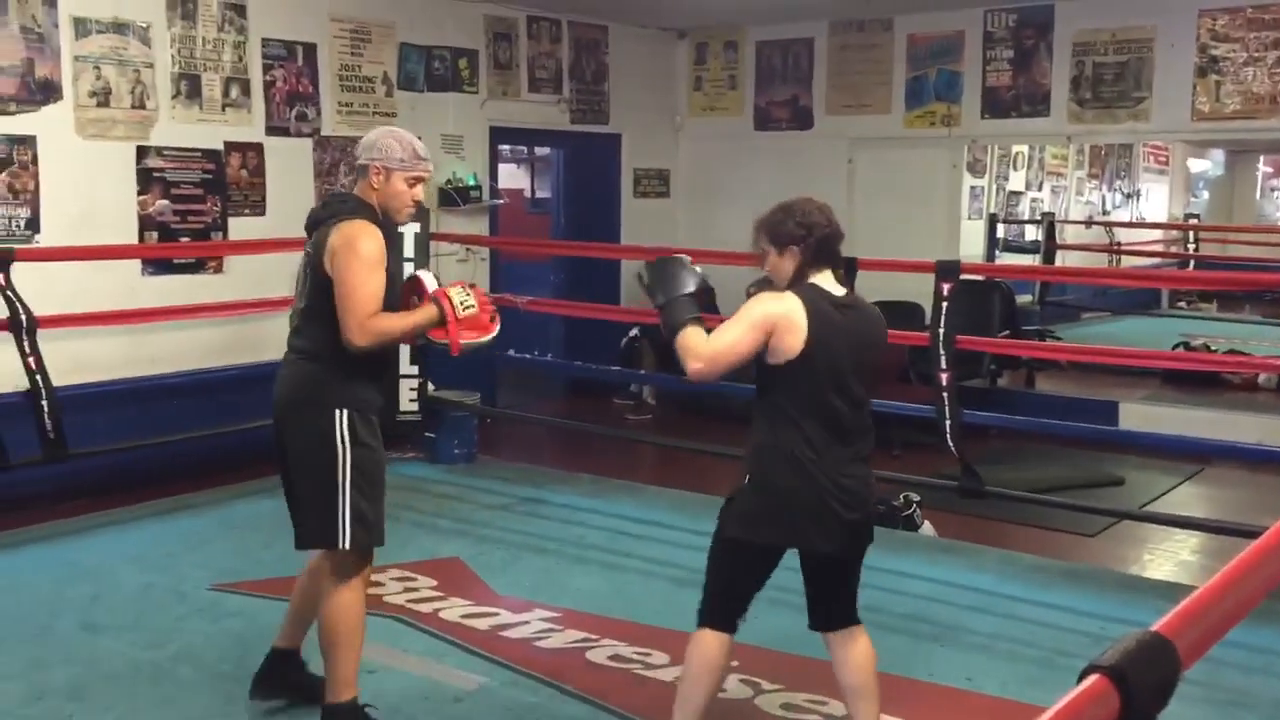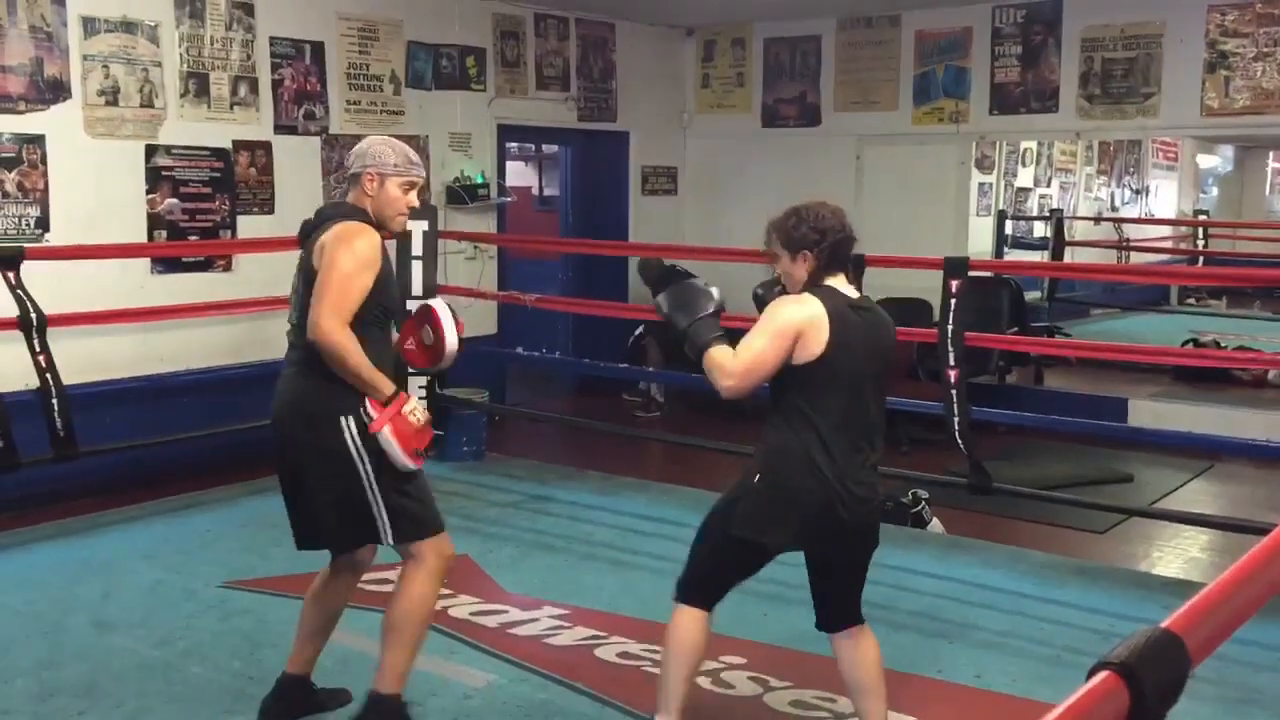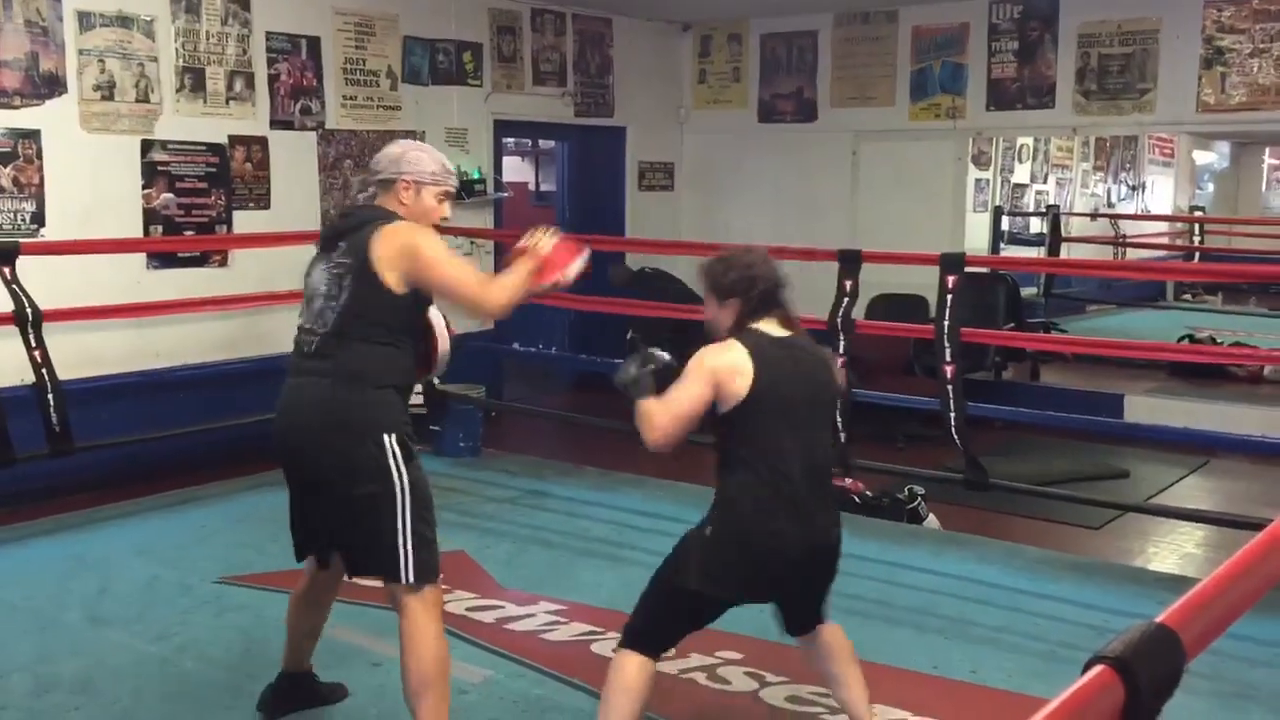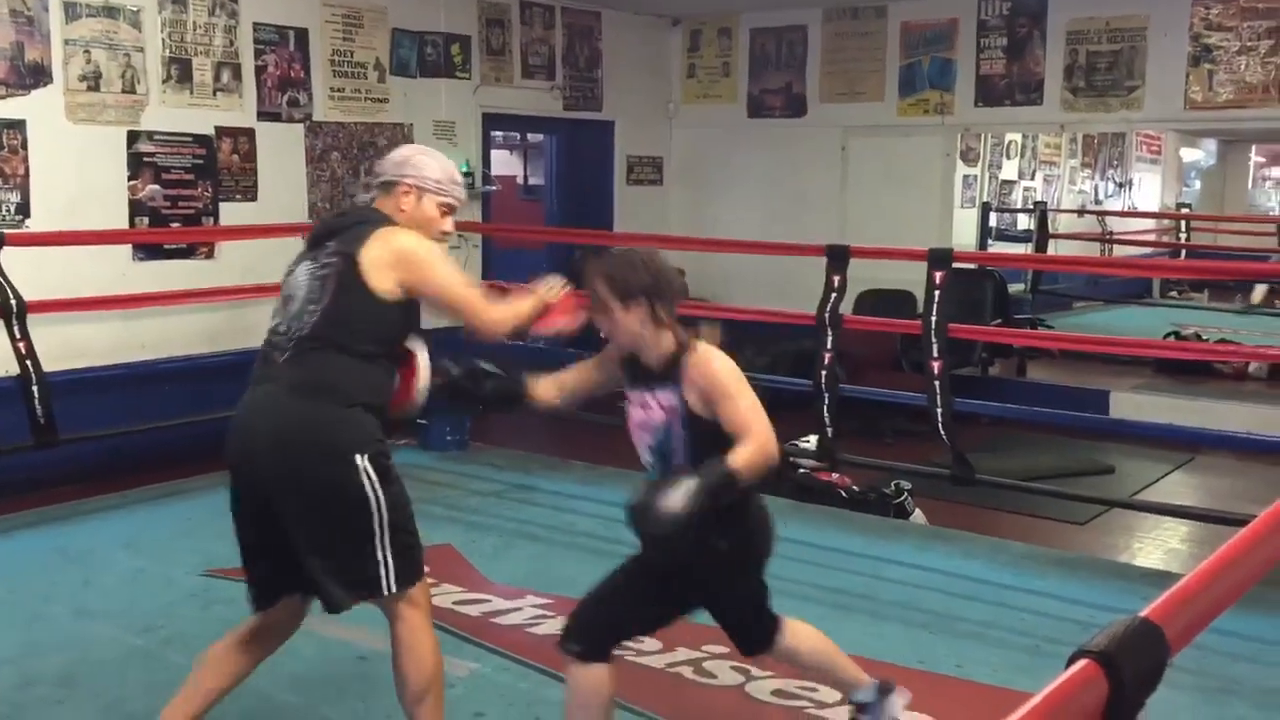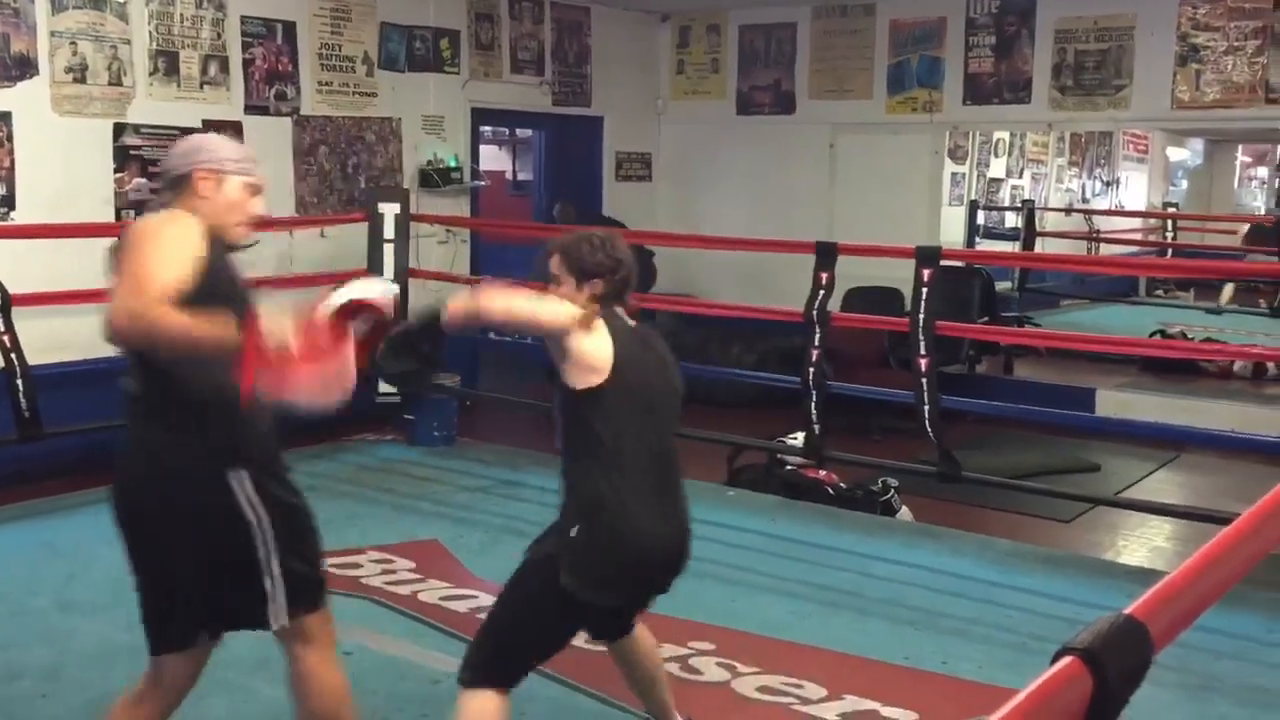
dt=0.3s
person 1, frame 1
left shoulder: (337, 225)
right shoulder: (360, 233)
right elbow: (361, 332)
left wrist: (412, 314)
right wrist: (437, 310)
left hip: (312, 397)
right hip: (333, 405)
left knee: (334, 546)
right knee: (351, 559)
left ankle: (283, 665)
person 1, frame 2
left shoulder: (333, 234)
right shoulder: (357, 237)
right elbow: (328, 330)
left wrist: (401, 347)
right wrist: (387, 393)
left hip: (306, 411)
right hip: (333, 415)
left knee: (351, 556)
right knee: (429, 552)
person 1, frame 3
left shoulder: (341, 240)
right shoulder: (406, 238)
right elbow: (491, 300)
left wrist: (410, 351)
right wrist: (532, 261)
left hip: (303, 415)
right hip: (359, 424)
left knee: (329, 558)
right knee: (418, 593)
person 1, frame 4
left shoulder: (328, 243)
right shoulder: (404, 248)
right elbow: (492, 321)
left wrist: (384, 370)
right wrist: (544, 297)
left hip: (260, 432)
right hip: (328, 444)
left knee: (273, 619)
right knee: (410, 602)
person 1, frame 5
left shoulder: (195, 253)
right shoulder: (169, 231)
right elbow: (129, 318)
right wrist: (242, 336)
left hip: (152, 474)
right hip: (215, 470)
left knee: (172, 668)
right knee: (308, 631)
person 2, frame 1
left shoulder: (776, 309)
right shoulder: (871, 319)
left elbow: (701, 364)
left wrist: (677, 306)
left hip: (775, 490)
right hip: (847, 496)
left knee: (717, 618)
right knee: (842, 622)
person 2, frame 2
left shoulder: (795, 312)
right shoulder: (880, 324)
left elbow: (732, 380)
left wrist: (699, 324)
left hip: (784, 489)
right hip: (853, 497)
left knee: (693, 596)
right knee: (845, 621)
person 2, frame 3
left shoulder: (720, 360)
right shoulder: (822, 361)
left elbow: (658, 434)
left wrist: (640, 385)
left hip: (744, 532)
right hip: (816, 532)
left knee: (641, 641)
right knee: (809, 625)
person 2, frame 4
left shoulder: (702, 363)
right shoulder: (620, 360)
left elbow: (763, 448)
right elbow: (552, 390)
left wrist: (698, 490)
right wrist: (503, 386)
left hip: (716, 536)
right hip: (713, 531)
left knee: (584, 640)
right knee: (758, 632)
person 2, frame 5
left shoulder: (581, 328)
right shoulder: (654, 350)
left elbow: (482, 303)
left wrist: (420, 333)
left hip: (602, 533)
left knee: (486, 671)
right knee: (612, 624)
